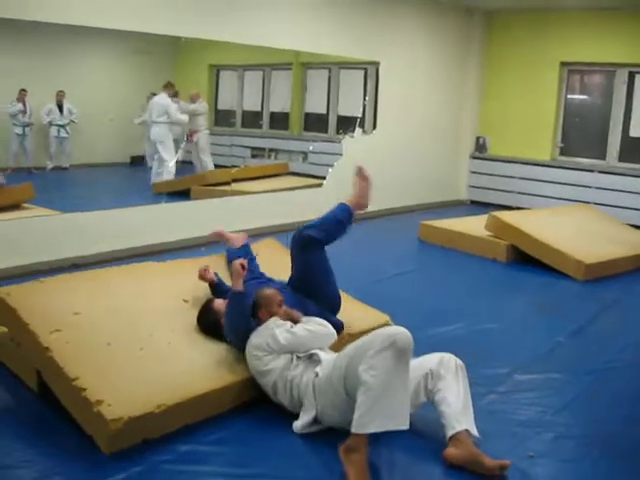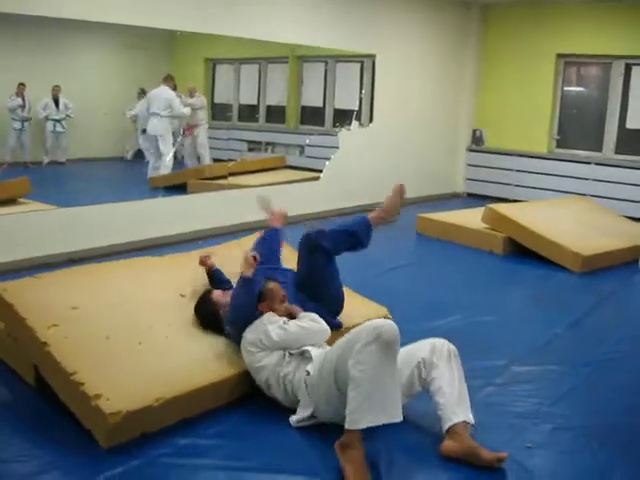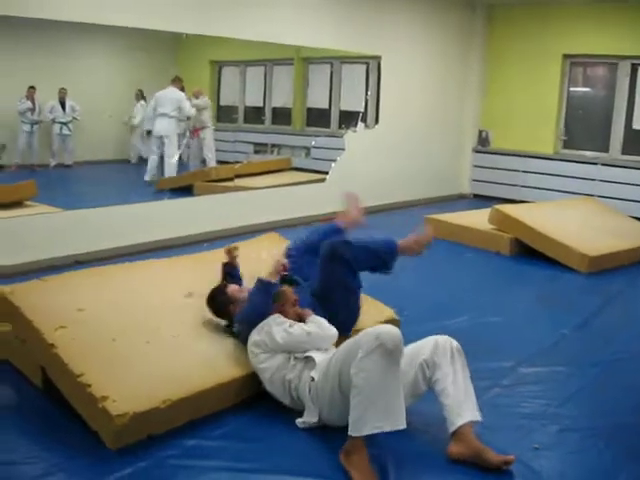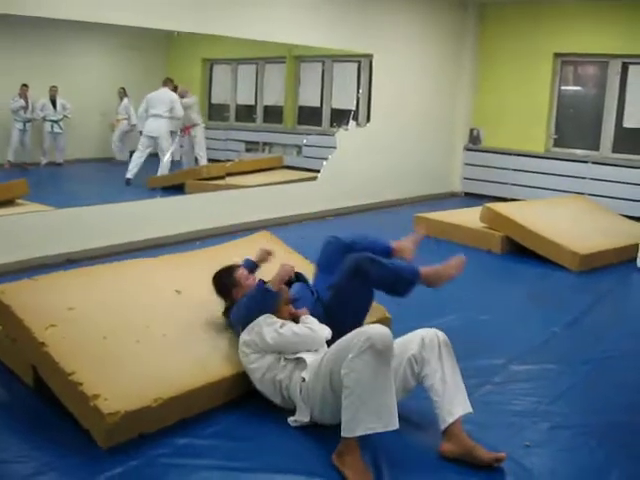
dt=0.2s
person 1, frame 1
left shoulder: (277, 338)
right shoulder: (261, 339)
right elbow: (324, 335)
right wrist: (301, 320)
left hip: (350, 393)
right hip: (326, 391)
left knee: (445, 366)
right knee: (395, 338)
left ankle: (460, 444)
right ankle: (356, 447)
person 1, frame 2
left shoulder: (279, 331)
right shoulder: (256, 333)
right elbow: (317, 331)
right wrist: (300, 315)
right hip: (321, 388)
left knee: (439, 350)
right knee: (381, 331)
left ankle: (458, 437)
right ankle: (351, 443)
person 1, frame 3
left shoulder: (288, 334)
right shoulder: (264, 333)
right elbow: (323, 336)
right wrist: (310, 318)
right hip: (327, 391)
left knee: (442, 347)
right knee: (384, 337)
left ankle: (463, 439)
right ankle: (355, 448)
person 1, frame 4
left shoulder: (278, 329)
right shoulder: (256, 332)
right elbow: (314, 338)
right wrist: (306, 318)
left hip: (358, 384)
right hip: (318, 392)
left knee: (430, 340)
right knee: (375, 337)
left ankle: (454, 438)
right ankle: (348, 449)
person 2, frame 1
right shoulder: (239, 333)
left elbow: (230, 297)
right elbow: (237, 320)
left wrist: (213, 282)
right wrist: (238, 282)
right knee: (306, 240)
right ankle: (353, 204)
person 2, frame 2
right shoulder: (236, 323)
left elbow: (232, 291)
right elbow: (240, 309)
left wrist: (211, 269)
right wrist: (247, 273)
left hip: (297, 291)
right hip: (319, 306)
right knee: (313, 242)
right ankle: (378, 216)
person 2, frame 3
left shoulder: (242, 314)
right shoulder: (247, 323)
left elbow: (229, 288)
right elbow: (255, 310)
right wrist: (271, 277)
left hip: (308, 294)
right hip: (333, 315)
left knee: (297, 253)
right knee: (336, 249)
left ankle: (346, 222)
right ankle: (403, 247)
person 2, frame 4
left shoulder: (243, 300)
right shoulder: (240, 315)
right elbow: (250, 312)
left wrist: (254, 262)
right wrist: (275, 283)
left hip: (318, 296)
right hip: (329, 321)
left knee: (335, 244)
right knee: (361, 263)
left ankle: (396, 249)
right ankle: (426, 275)
